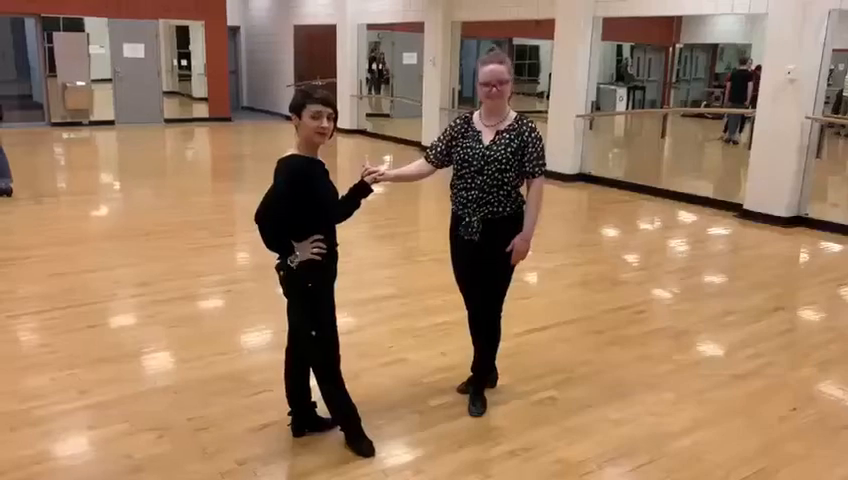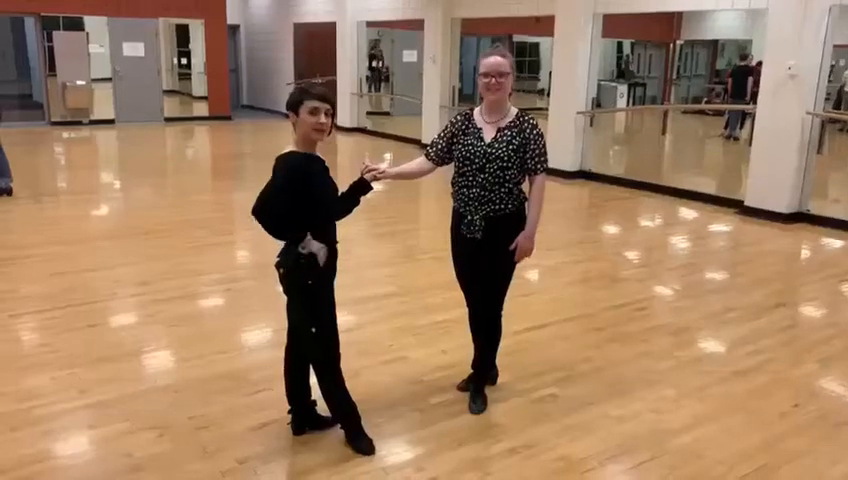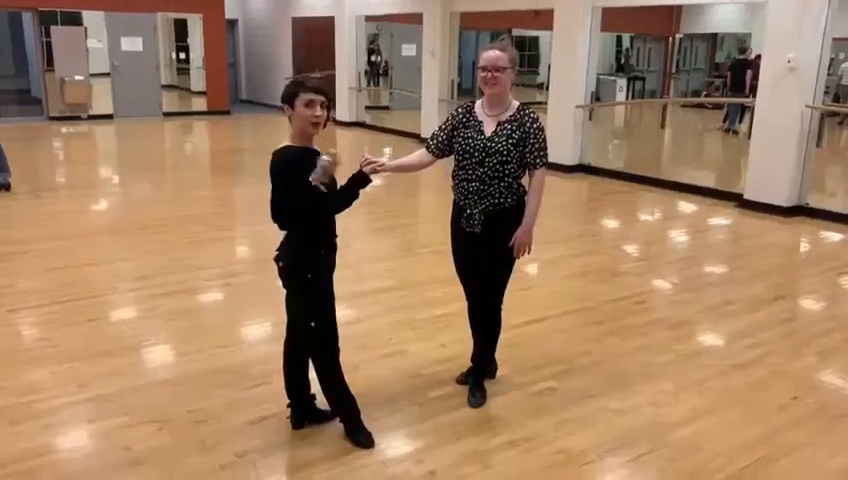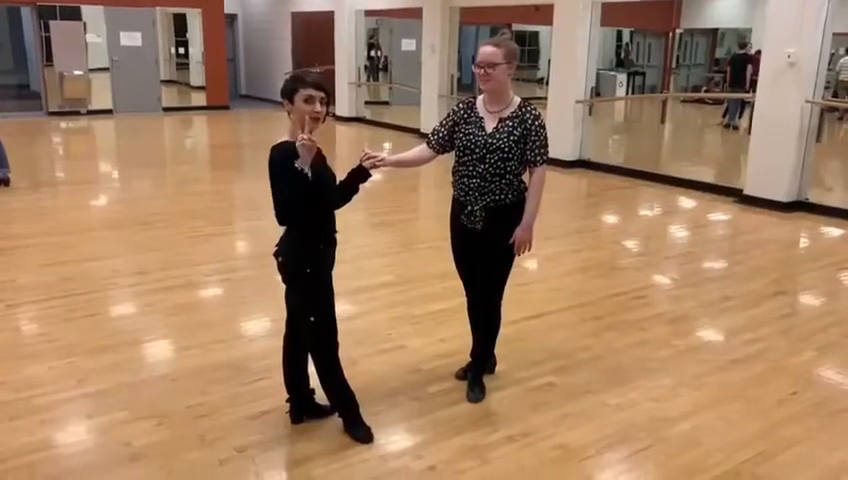
dt=0.4s
person 1, frame 1
left shoulder: (314, 167)
right shoulder: (293, 169)
left elbow: (331, 214)
right elbow: (265, 218)
left wrist: (362, 187)
right wrist: (291, 252)
left hip: (317, 270)
right hip: (304, 273)
left knee: (302, 345)
right knee: (324, 350)
left ankle: (303, 416)
right ankle: (350, 425)
person 1, frame 2
left shoulder: (314, 163)
right shoulder: (291, 165)
left elbow: (332, 211)
right elbow: (263, 211)
left wrist: (362, 185)
right wrist: (301, 242)
left hip: (316, 267)
right hip: (304, 269)
left knee: (302, 341)
right knee: (324, 347)
left ankle: (302, 415)
right ankle: (350, 423)
person 1, frame 3
left shoulder: (314, 157)
right shoulder: (286, 160)
left elbow: (331, 204)
right elbow: (281, 214)
left wrist: (360, 177)
right wrist: (316, 180)
left hip: (316, 257)
right hip: (302, 260)
left knee: (301, 335)
right knee: (323, 341)
left ankle: (302, 408)
right ankle: (349, 417)
person 1, frame 4
left shoulder: (314, 152)
right shoulder: (283, 155)
left elbow: (331, 200)
right elbow: (285, 213)
left wrist: (361, 172)
right wrist: (303, 165)
left hip: (317, 252)
right hip: (301, 256)
left knee: (300, 331)
right knee: (322, 336)
left ankle: (301, 403)
right ankle: (349, 411)
person 2, frame 1
left shoulder: (524, 131)
right shoulder: (461, 126)
left elbow: (535, 183)
right elbow: (429, 163)
left wrist: (526, 233)
right wrist: (389, 175)
left hip: (501, 231)
right hip: (463, 229)
left knee: (489, 307)
right knee: (473, 306)
left ankle: (479, 381)
right ankle: (487, 370)
person 2, frame 2
left shoulder: (526, 127)
right shoulder: (461, 122)
left elbow: (537, 180)
right elbow: (429, 161)
left wrist: (530, 230)
right wrist: (390, 172)
left hip: (503, 229)
right hip: (465, 226)
left knee: (490, 304)
right knee: (473, 303)
left ankle: (479, 378)
right ankle: (487, 368)
person 2, frame 3
left shoulder: (526, 121)
right shoulder: (462, 115)
left elbow: (537, 174)
right elbow: (429, 153)
left wrist: (527, 225)
right wrist: (389, 165)
left hip: (503, 222)
right hip: (464, 219)
left knee: (489, 298)
right knee: (473, 297)
left ankle: (478, 372)
right ankle: (486, 361)
person 2, frame 4
left shoulder: (528, 117)
right shoulder: (463, 111)
left elbow: (537, 172)
right elbow: (430, 149)
left wrist: (528, 223)
right wrist: (389, 159)
left hip: (503, 219)
right hip: (464, 215)
left knee: (488, 294)
right knee: (472, 292)
left ankle: (477, 367)
right ankle: (485, 357)
